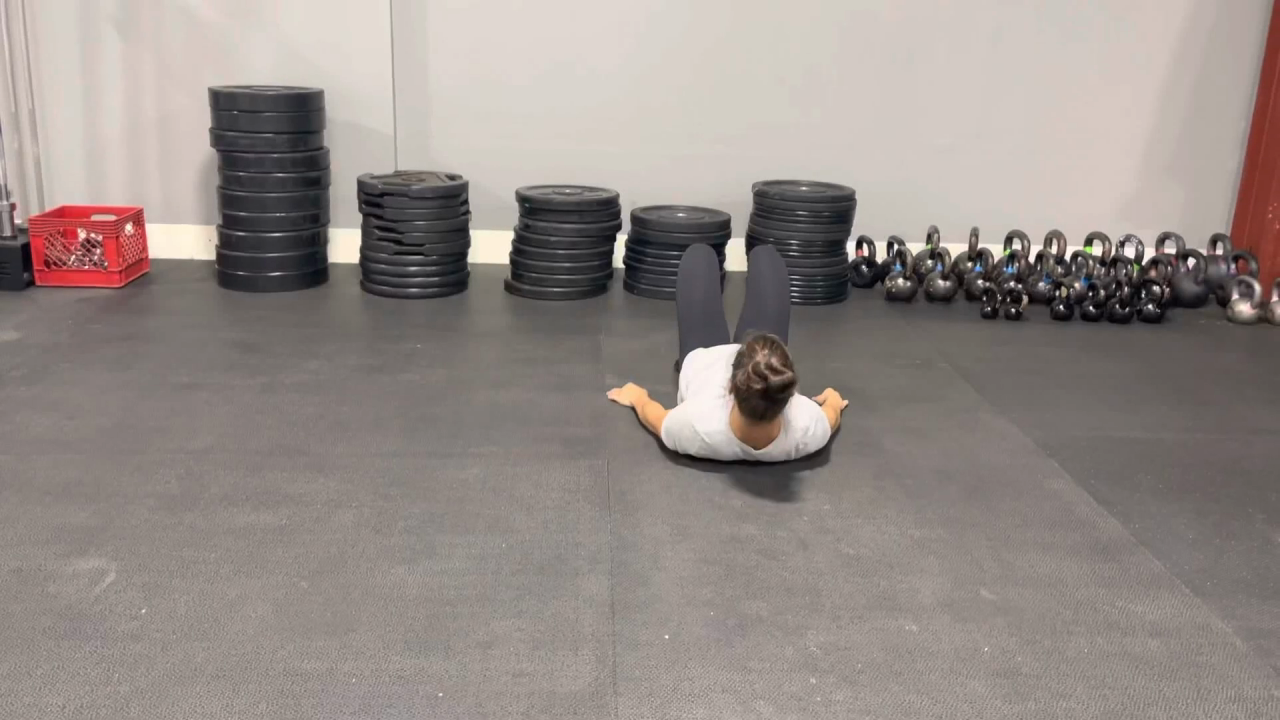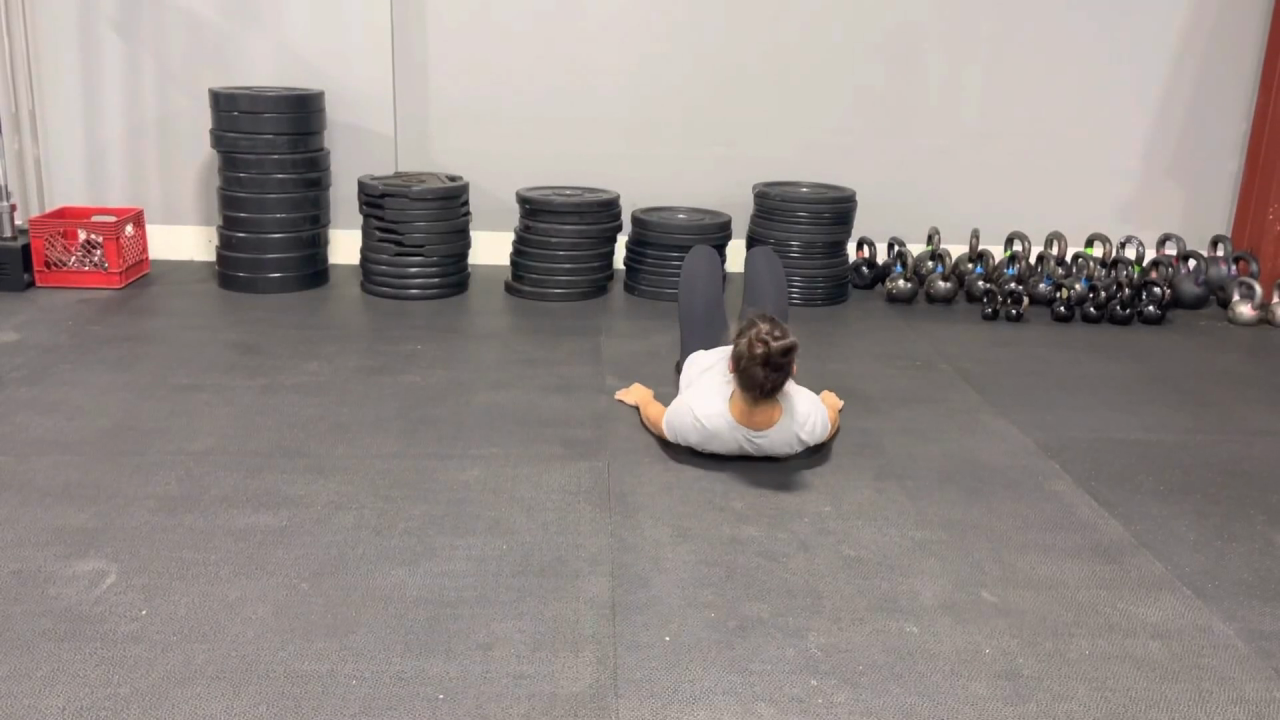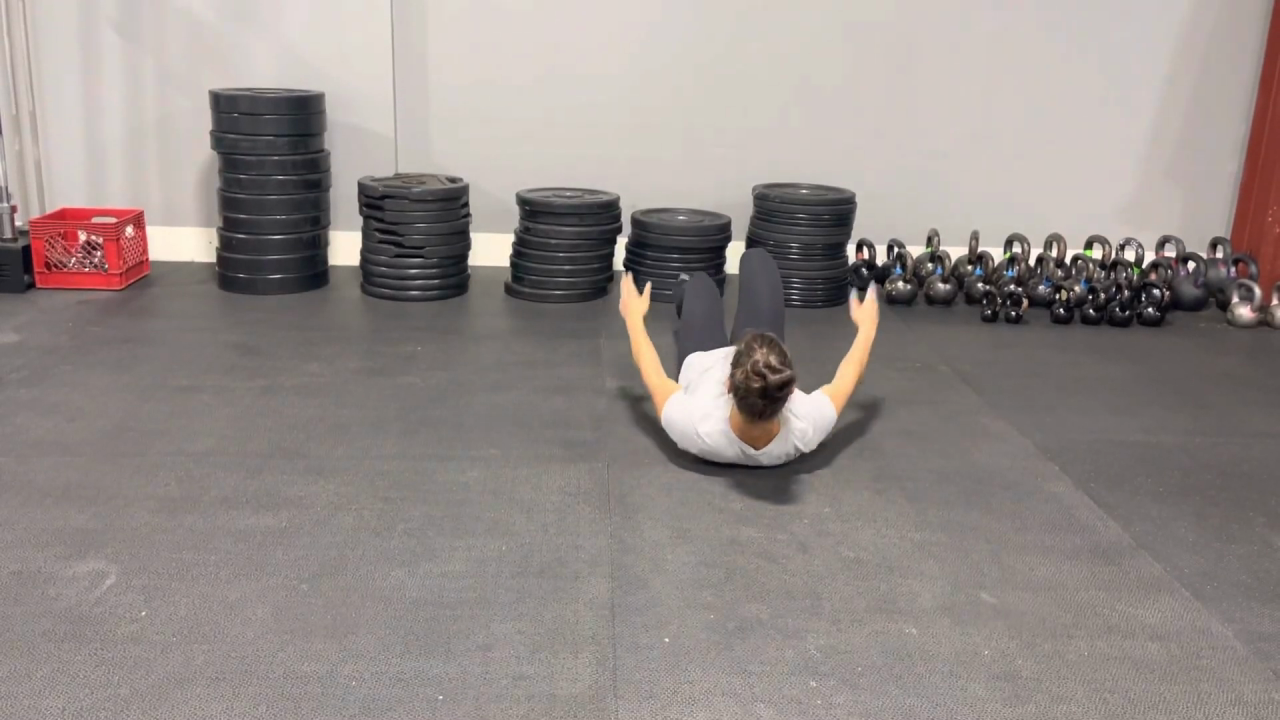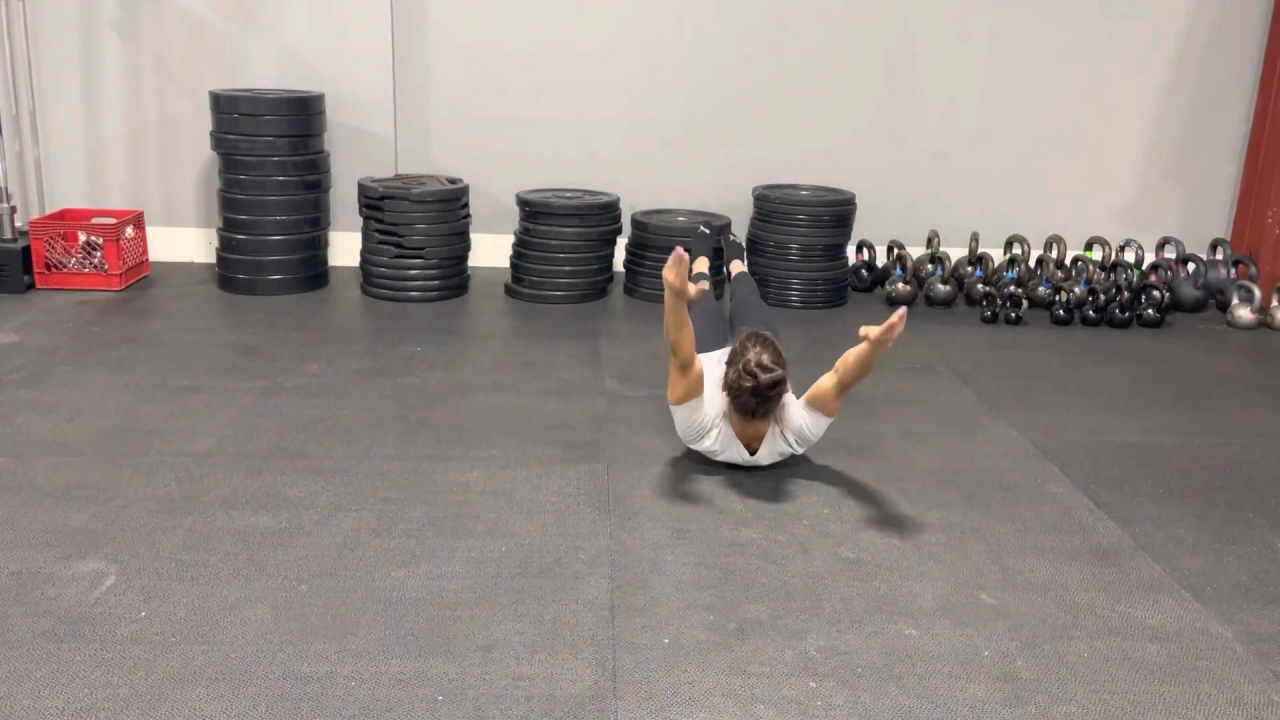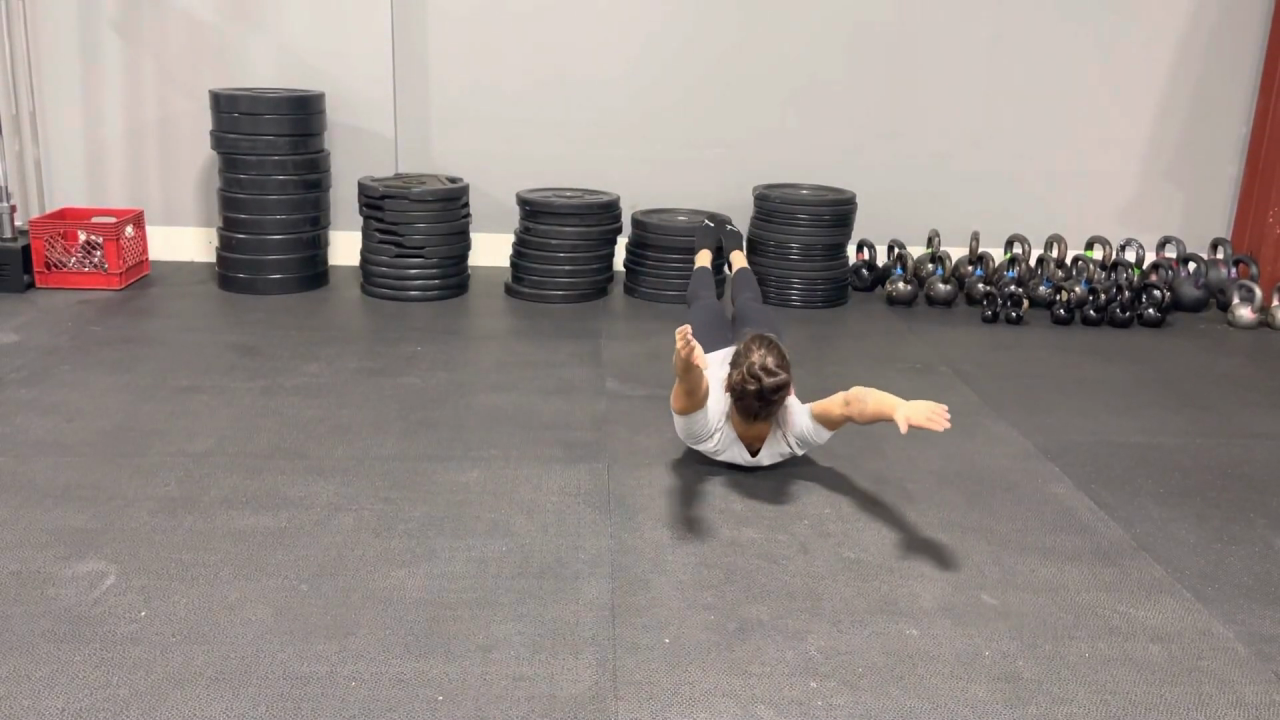
dt=0.7s
person 1, frame 1
left shoulder: (696, 425)
right shoulder: (807, 429)
left elbow: (656, 421)
left wrist: (635, 397)
right wrist: (833, 401)
left knee: (700, 254)
right knee: (764, 255)
person 1, frame 2
left shoulder: (694, 413)
right shoulder: (808, 419)
left elbow: (658, 425)
left wrist: (641, 397)
right wrist: (829, 404)
left knee: (702, 256)
right knee: (761, 257)
person 1, frame 3
left shoulder: (696, 430)
right shoulder: (804, 430)
left elbow: (653, 375)
right elbow: (843, 381)
left wrist: (635, 315)
right wrist: (866, 327)
left knee: (701, 284)
right knee: (758, 258)
left ankle: (685, 299)
person 1, frame 4
left shoulder: (701, 431)
right shoulder: (794, 433)
left elbow: (682, 361)
right elbow: (841, 379)
left wrist: (675, 297)
right wrist: (877, 343)
left knee: (707, 311)
right knee: (748, 303)
left ankle: (702, 261)
right ankle: (735, 264)
person 1, frame 5
left shoulder: (705, 430)
right shoulder: (794, 432)
left elbow: (690, 384)
right elbow: (850, 402)
left wrist: (686, 362)
right wrist: (901, 407)
left knee: (705, 304)
right knee: (749, 304)
left ankle: (705, 252)
right ankle: (735, 253)
